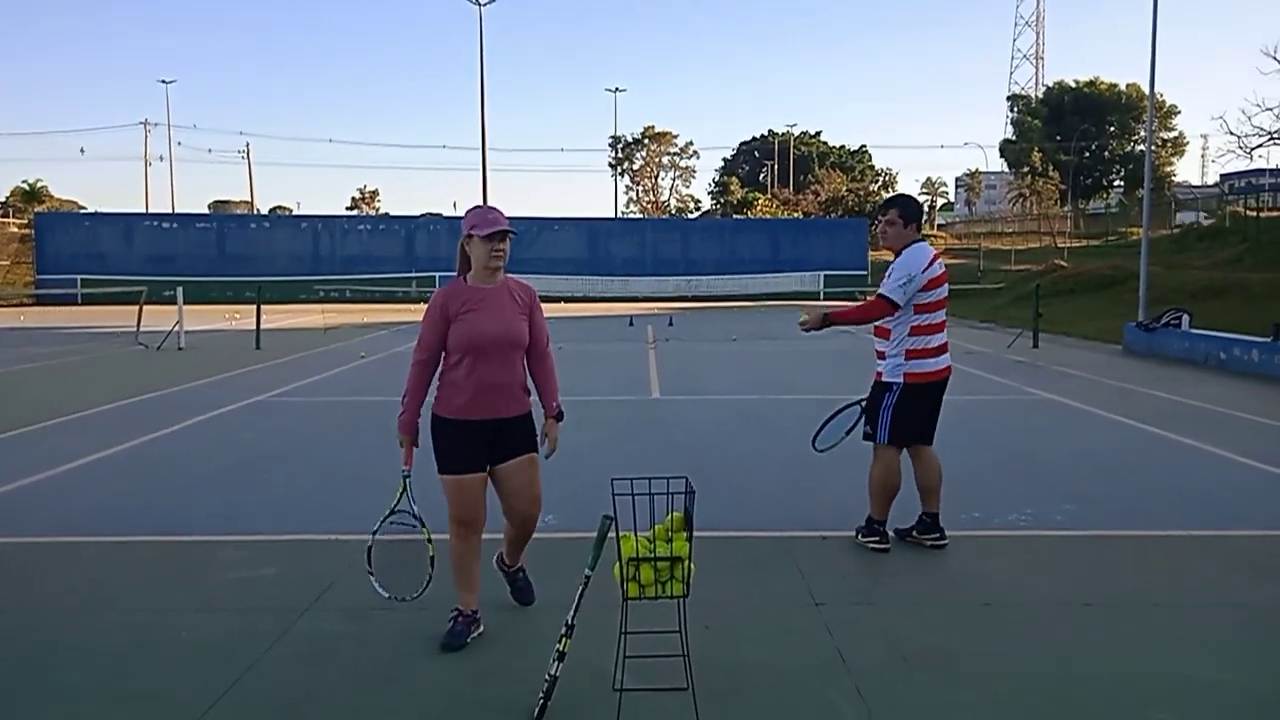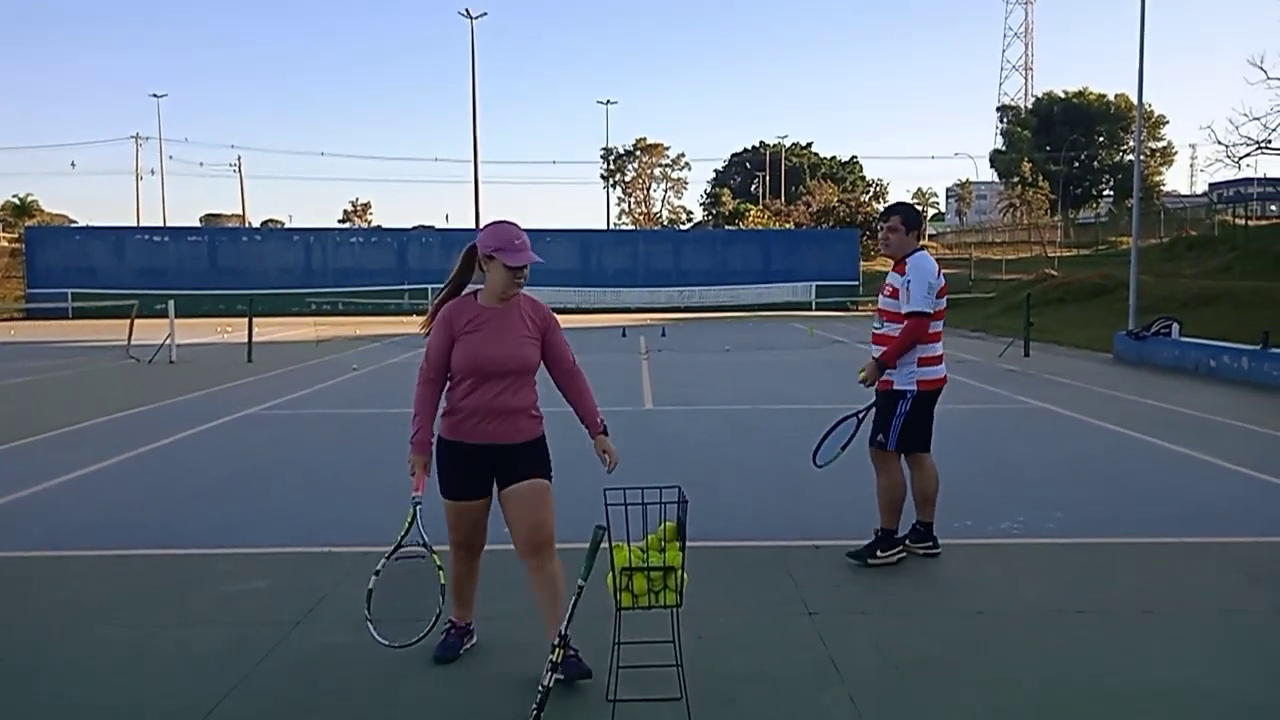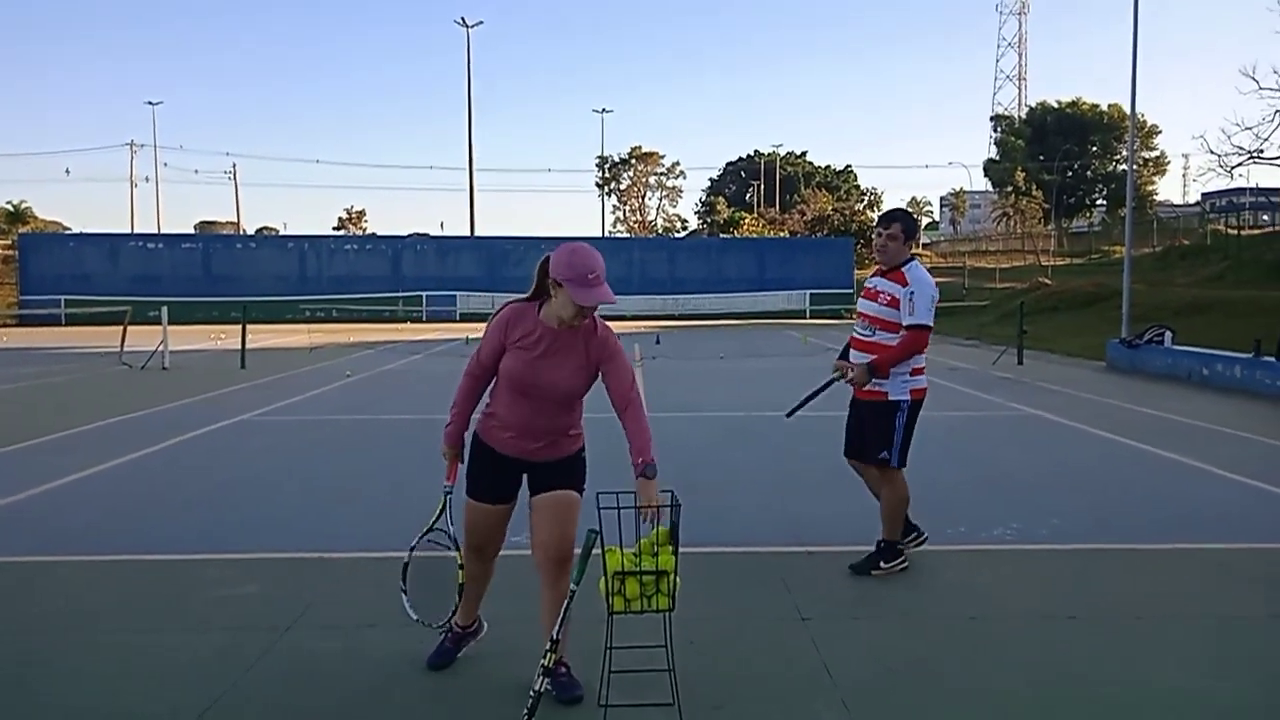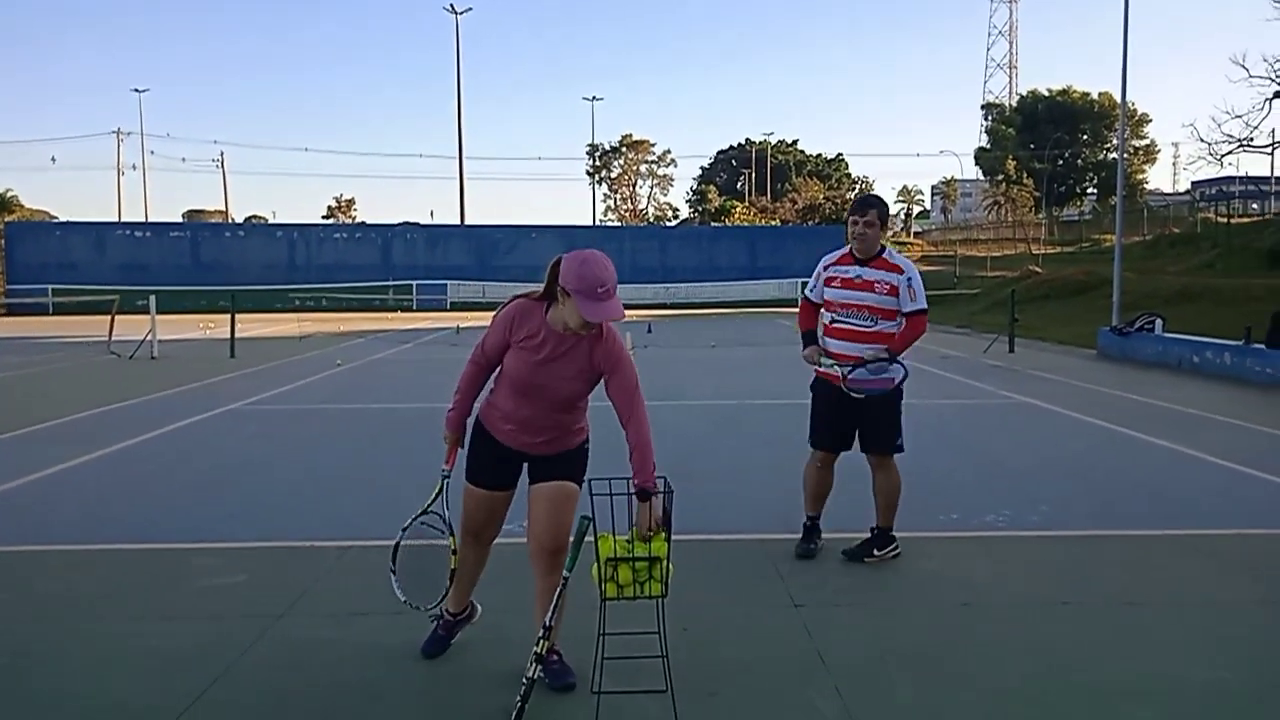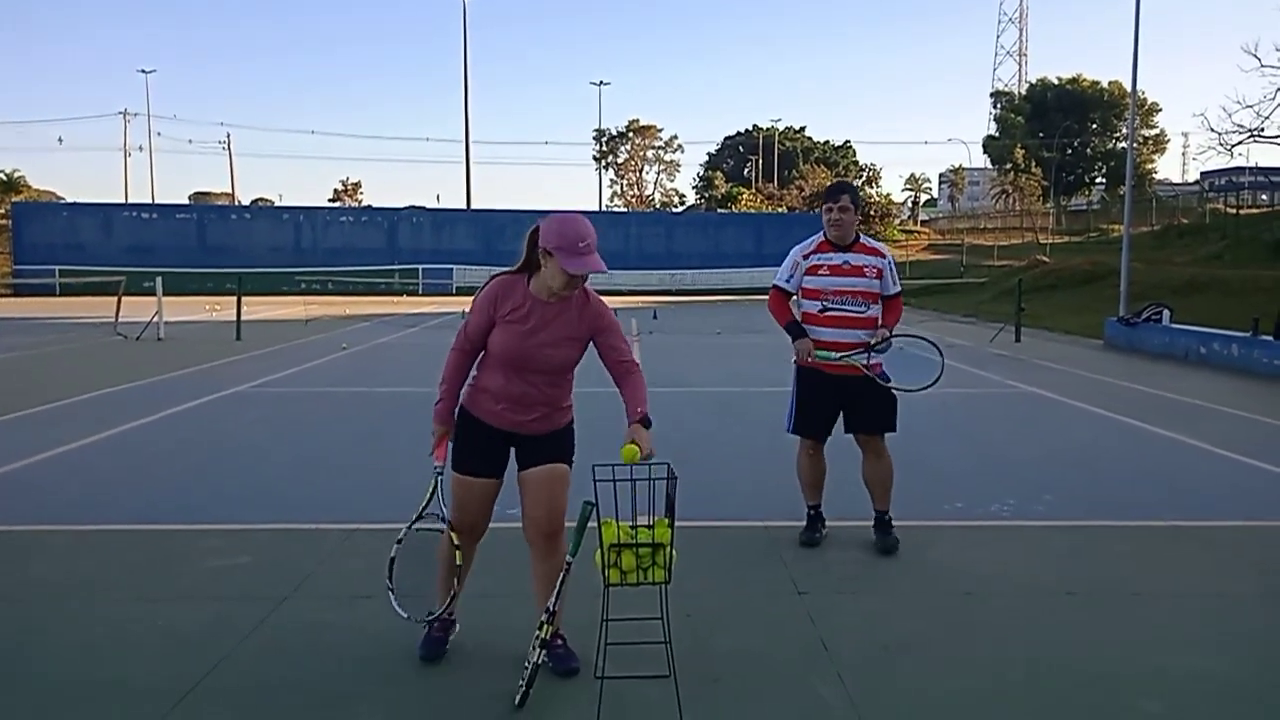
dt=0.4s
person 1, frame 1
left shoulder: (524, 295)
right shoulder: (447, 299)
left elbow: (540, 356)
right elbow: (424, 361)
left wrist: (552, 411)
right wrist: (408, 419)
left hip: (515, 422)
right hip: (457, 425)
left knee: (526, 512)
right knee: (465, 522)
left ankle: (510, 561)
right ankle: (467, 613)
person 1, frame 2
left shoulder: (538, 315)
right shoulder: (453, 314)
left elbow: (568, 375)
right elbow: (430, 380)
left wrist: (597, 429)
right wrist: (420, 443)
left hip: (525, 445)
right hip: (462, 447)
left knee: (539, 544)
right knee: (465, 546)
left ankle: (561, 649)
right ankle: (460, 627)
person 1, frame 3
left shoulder: (601, 340)
right shoulder: (512, 320)
left elbow: (629, 405)
right elbow: (476, 375)
left wrist: (645, 471)
right wrist: (454, 433)
left hip: (560, 457)
right hip: (494, 449)
left knee: (557, 558)
right knee: (479, 546)
left ankle: (555, 661)
right ankle: (465, 625)
person 1, frame 4
left shoulder: (608, 346)
right shoulder: (519, 315)
left elbow: (633, 417)
right elbow: (481, 362)
left wrist: (645, 492)
right wrist: (456, 418)
left hip: (561, 451)
right hip: (495, 436)
left knee: (550, 550)
right knee: (474, 532)
left ankle: (547, 649)
right ankle: (457, 610)
person 1, frame 5
left shoulder: (591, 310)
right shoulder: (499, 293)
left elbow: (626, 368)
right elbow: (463, 351)
left wrist: (638, 421)
right wrist: (443, 414)
left hip: (549, 431)
right hip: (481, 423)
left knee: (547, 533)
right knee: (465, 527)
left ankle: (551, 633)
right ankle: (443, 617)
person 2, frame 1
left shoulder: (910, 263)
right shoulder: (926, 258)
left elbow: (876, 309)
left wrist: (825, 319)
left hip: (905, 374)
right hip: (931, 370)
left knee: (886, 448)
right knee: (921, 446)
left ankle: (875, 528)
right ankle: (930, 524)
person 2, frame 2
left shoulder: (916, 270)
right shoulder: (908, 268)
left elbow: (917, 327)
left wrist: (880, 363)
right wrist: (885, 365)
left hip: (908, 382)
right hip: (914, 379)
left knee: (884, 455)
right knee: (917, 453)
left ankle: (888, 540)
right ankle: (924, 534)
person 2, frame 3
left shoulder: (916, 282)
right shoulder: (875, 276)
left elbow: (916, 339)
left wrist: (872, 368)
right wrist: (846, 357)
left hip: (896, 394)
right hip: (869, 390)
left knee: (885, 468)
right knee: (862, 461)
left ankle: (891, 550)
right ankle: (905, 528)
person 2, frame 4
left shoulder: (902, 271)
right shoulder: (829, 264)
left elbow: (917, 321)
right elbow: (809, 307)
left wrist: (890, 352)
right wrist: (810, 342)
right hip: (831, 379)
left knee: (880, 458)
right knee: (821, 455)
left ankle: (884, 538)
right ankle: (811, 527)
person 2, frame 5
left shoulder: (879, 255)
right shoulder: (803, 254)
left elbow: (893, 301)
right elbow: (777, 298)
left wrist: (886, 328)
right wrist: (798, 335)
left hip: (865, 367)
right hip: (816, 367)
left knee: (873, 442)
right knee: (811, 442)
left ankle: (883, 522)
right ankle: (814, 516)
